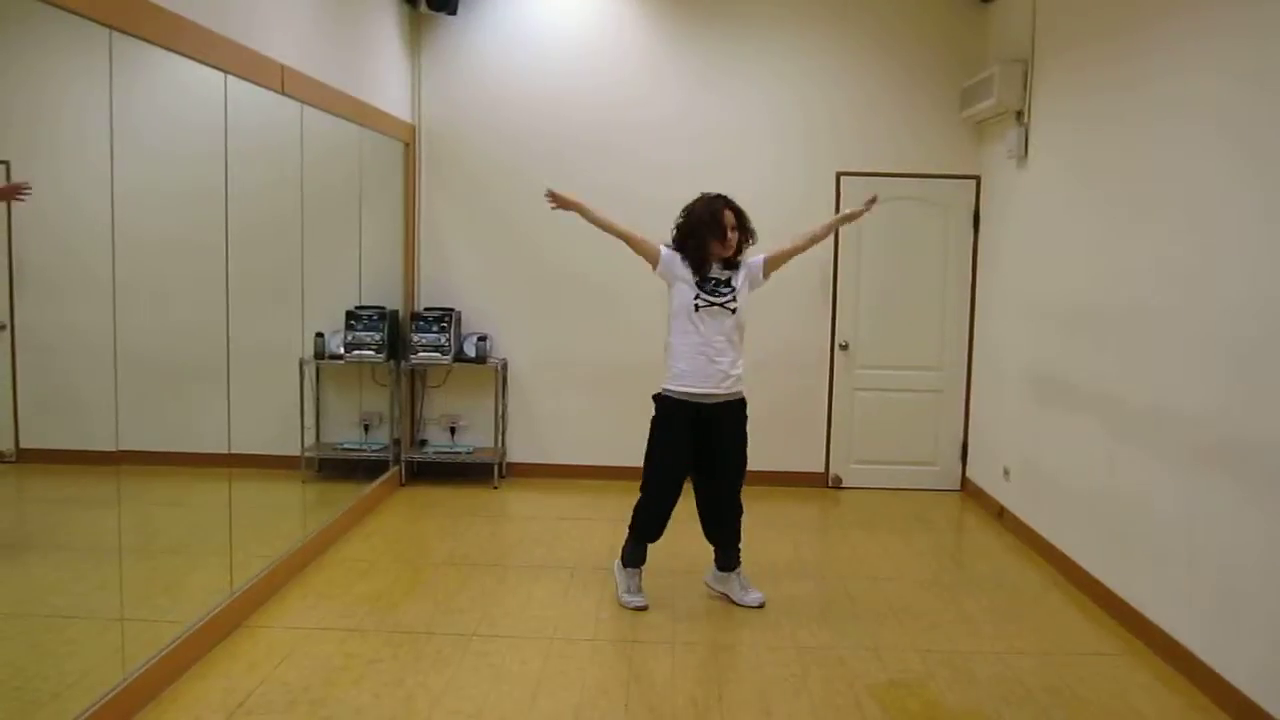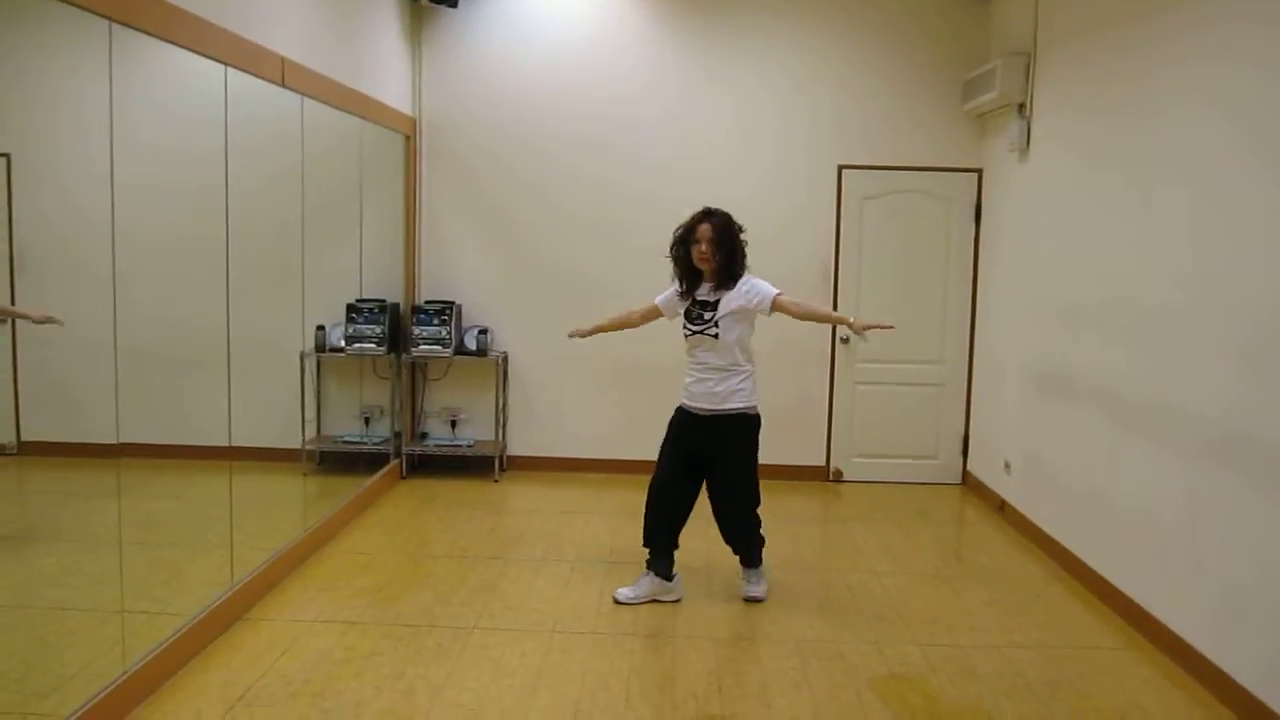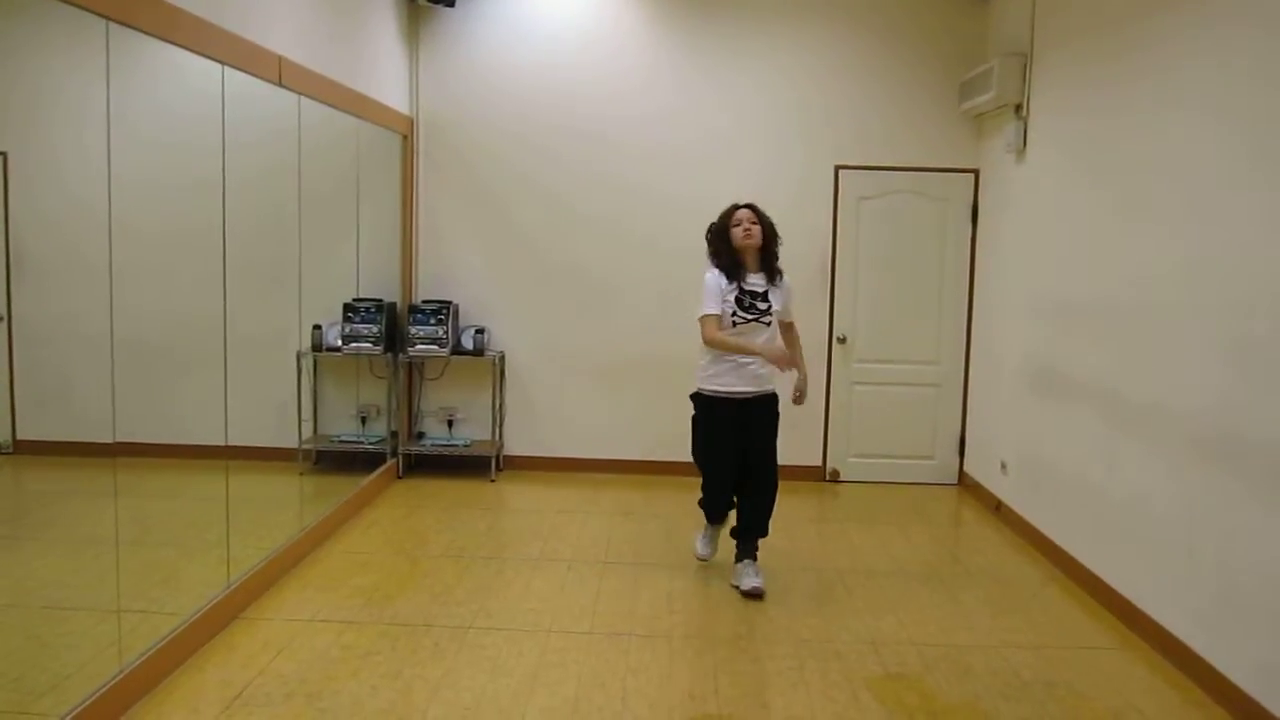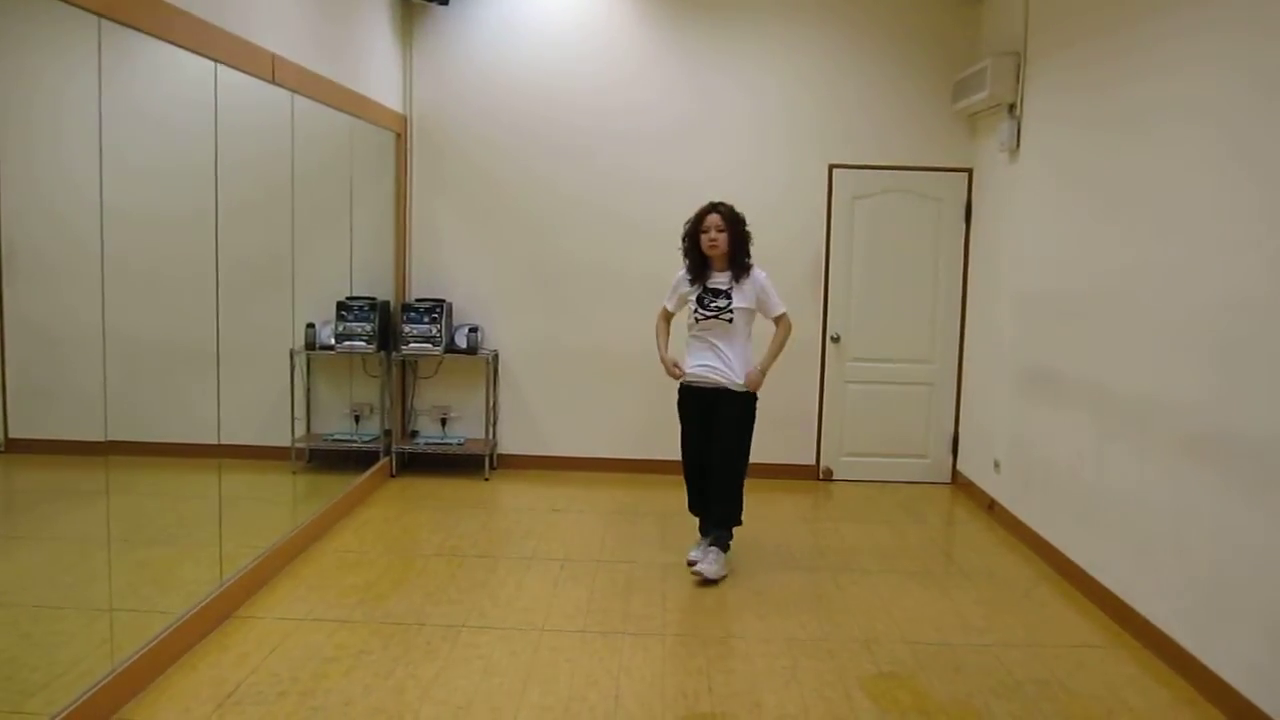
dt=0.7s
person 1, frame 1
left shoulder: (745, 272)
right shoulder: (677, 265)
left elbow: (795, 247)
right elbow: (625, 234)
left wrist: (846, 219)
right wrist: (573, 205)
left hip: (727, 405)
right hip: (678, 401)
left knee: (723, 493)
right knee: (660, 490)
left ankle: (727, 571)
right ankle: (630, 570)
person 1, frame 2
left shoulder: (745, 289)
right shoulder: (683, 291)
left elbow: (792, 305)
right elbow: (639, 315)
left wrist: (847, 320)
right wrist: (593, 329)
left hip: (734, 416)
right hip: (690, 413)
left knee: (735, 501)
right knee: (664, 492)
left ankle: (753, 569)
right ankle: (660, 576)
person 1, frame 3
left shoulder: (778, 282)
right shoulder: (717, 279)
left elbow: (789, 328)
right elbow: (710, 334)
left wrist: (801, 371)
right wrist: (763, 351)
left hip: (760, 398)
right hip: (717, 395)
left knee: (759, 478)
right knee: (716, 472)
left ankle: (746, 559)
right ankle: (713, 522)
person 1, frame 4
left shoulder: (754, 279)
right shoulder: (687, 279)
left elbow: (783, 323)
right elbow: (664, 317)
left wrist: (763, 367)
right wrist: (664, 355)
left hip: (736, 390)
right hip: (694, 388)
left knee: (728, 466)
right knee: (696, 464)
left ankle: (718, 546)
right ankle: (708, 534)
